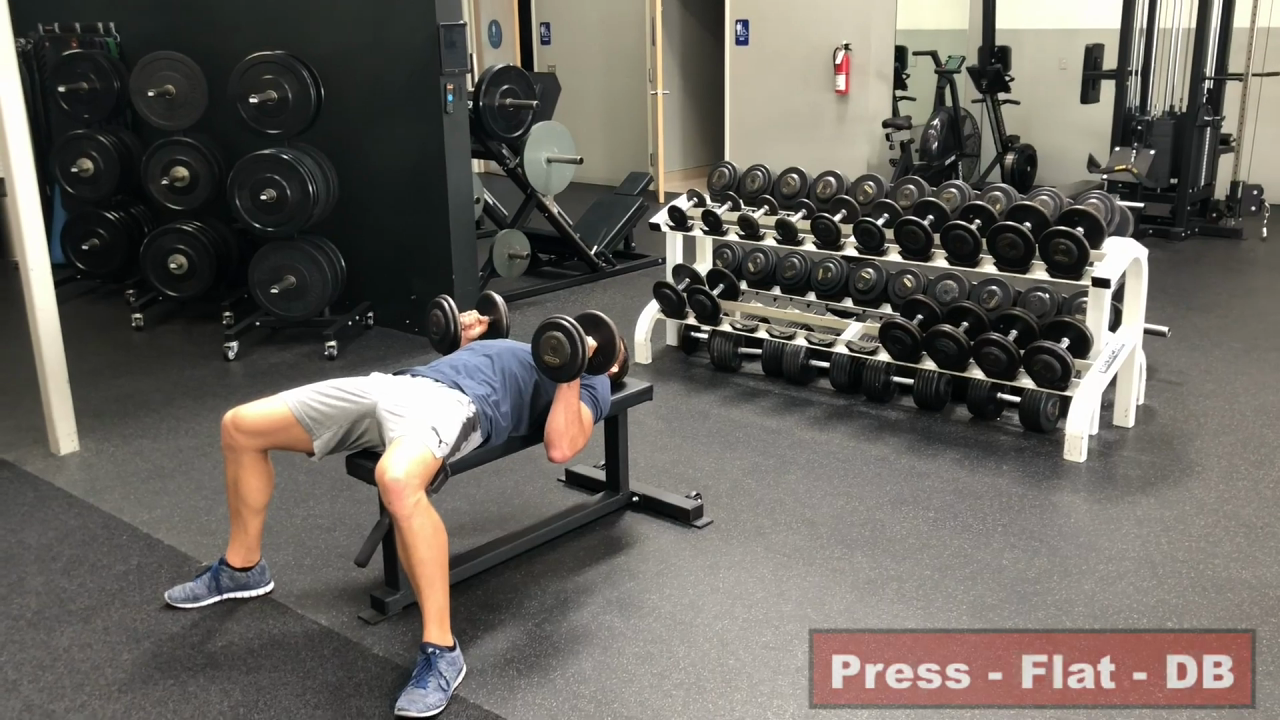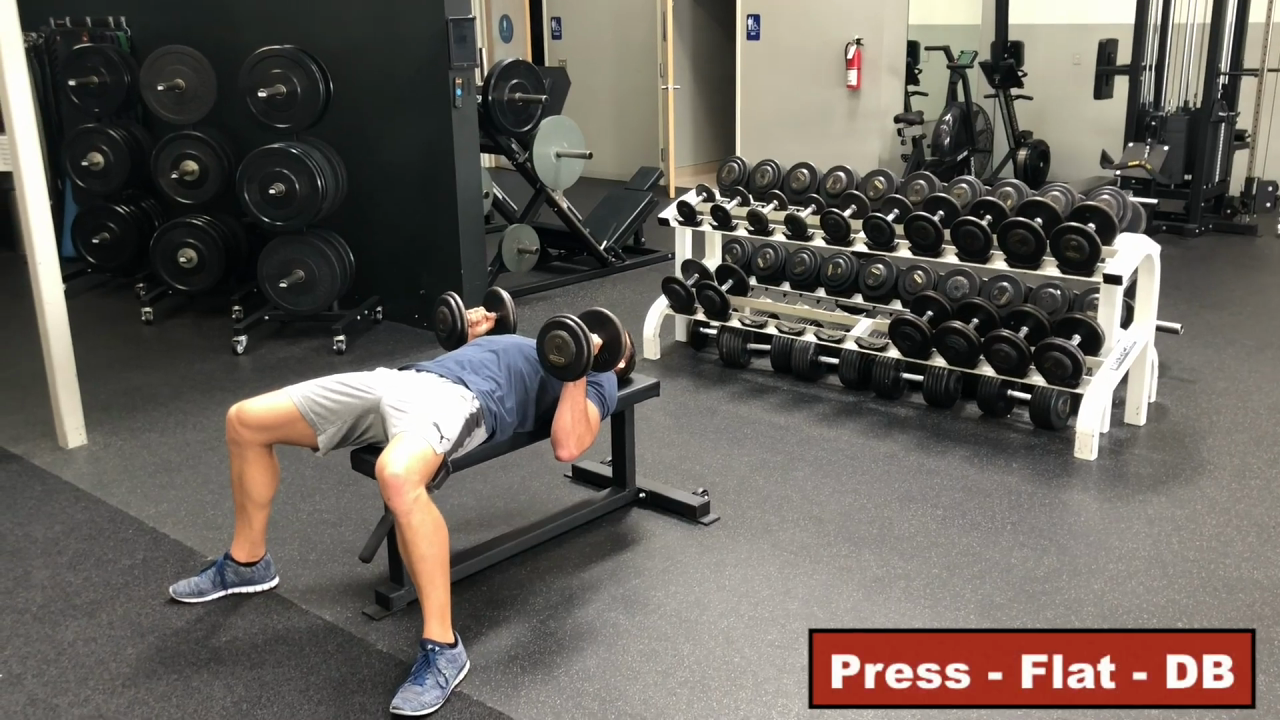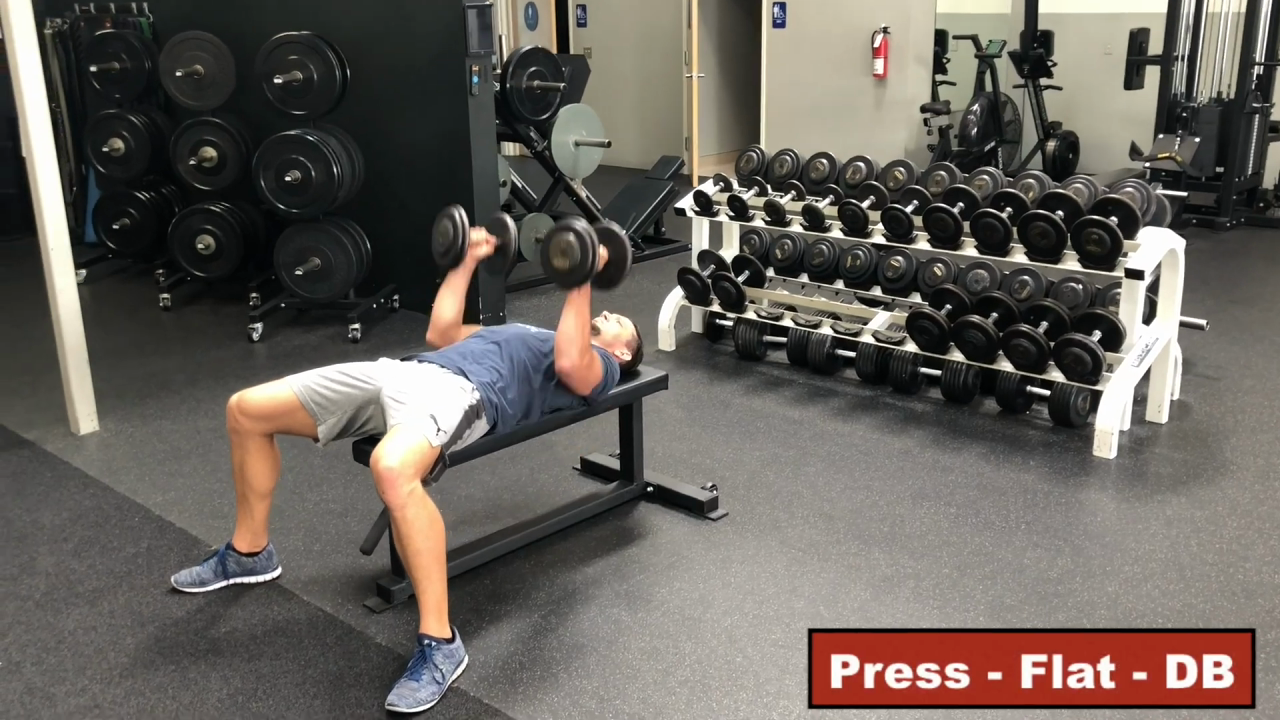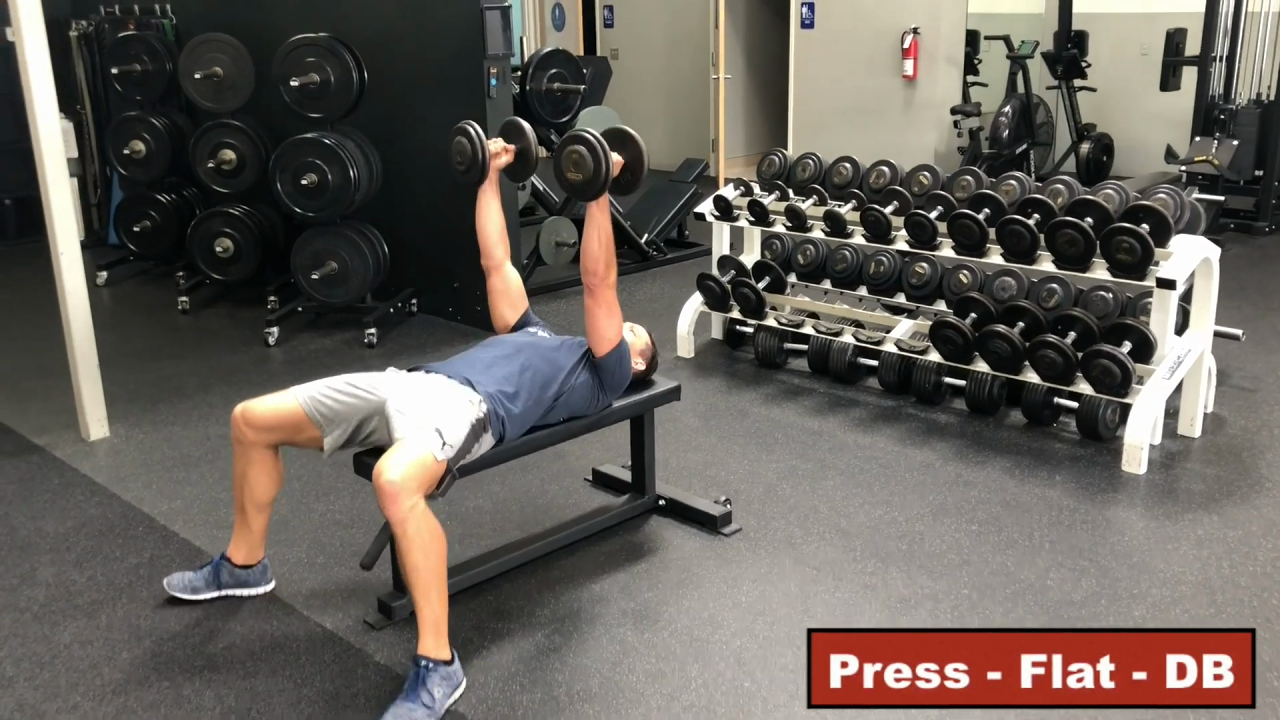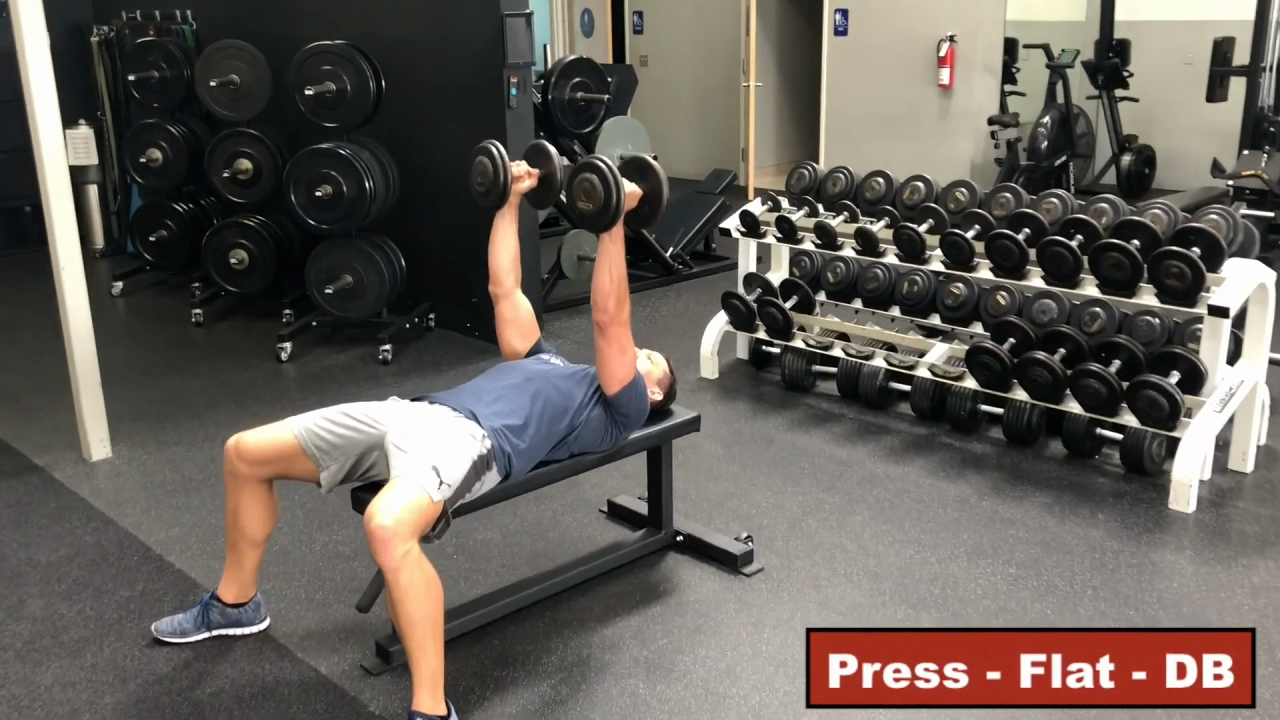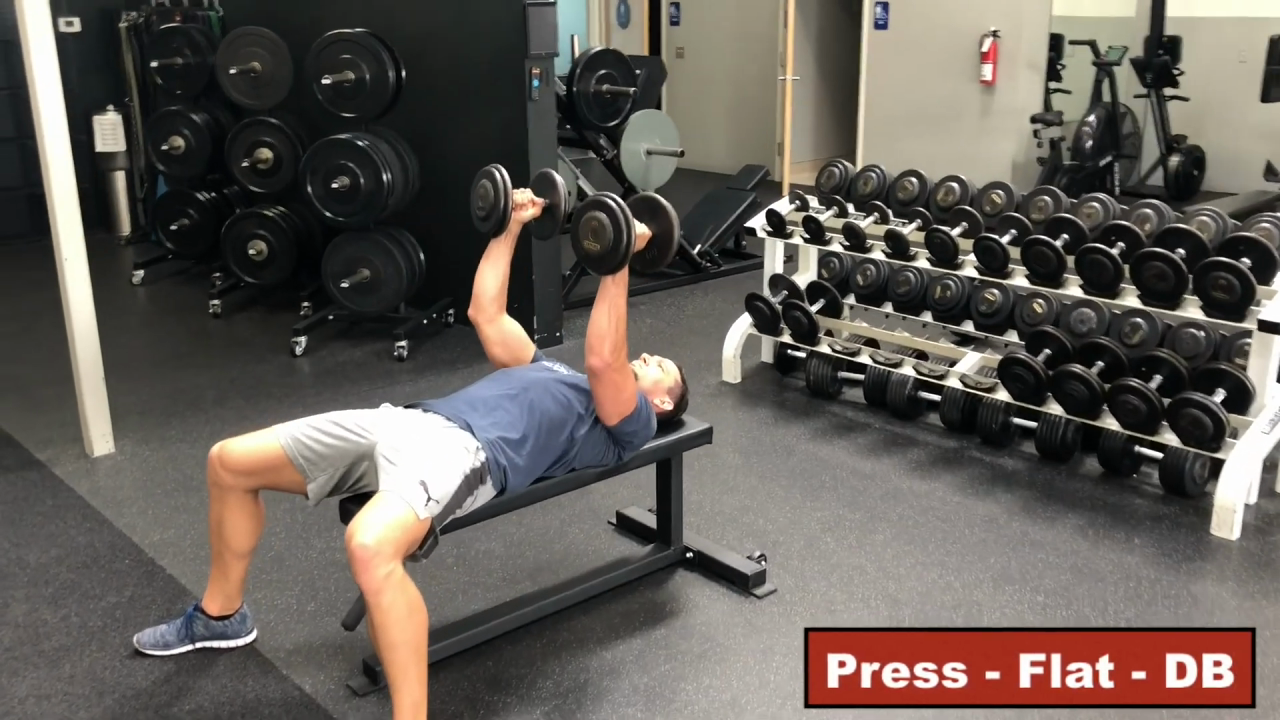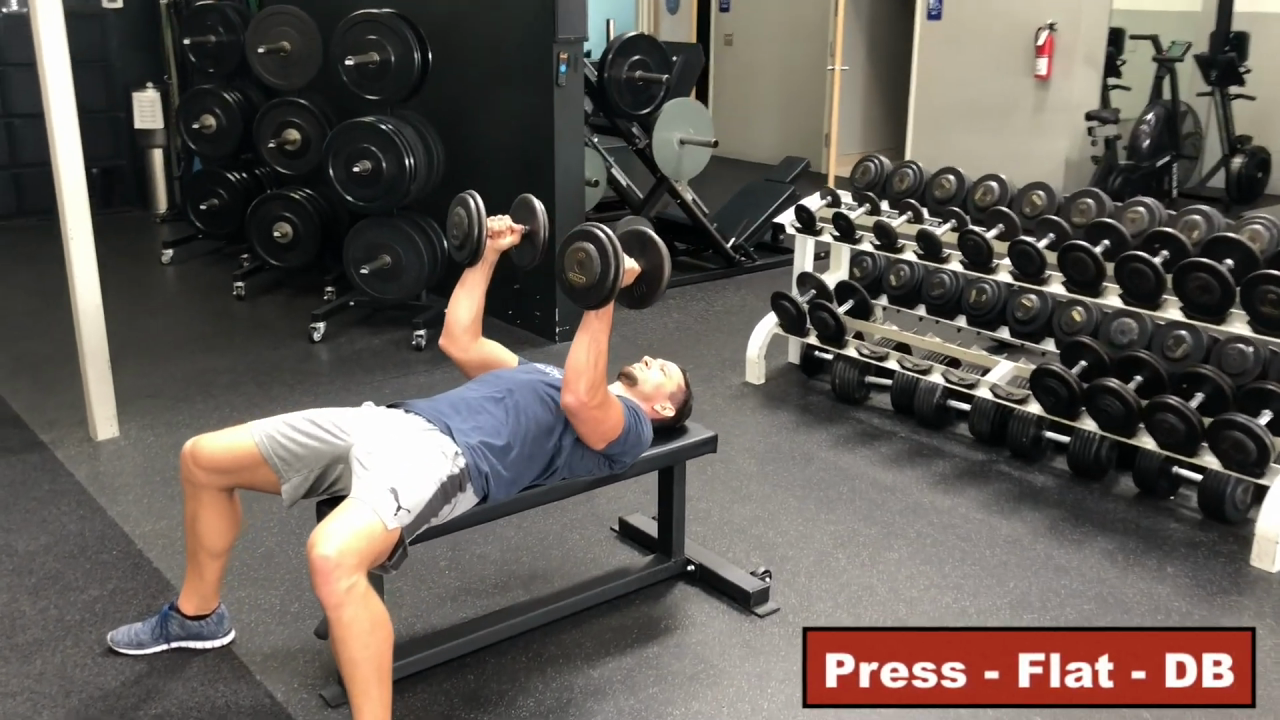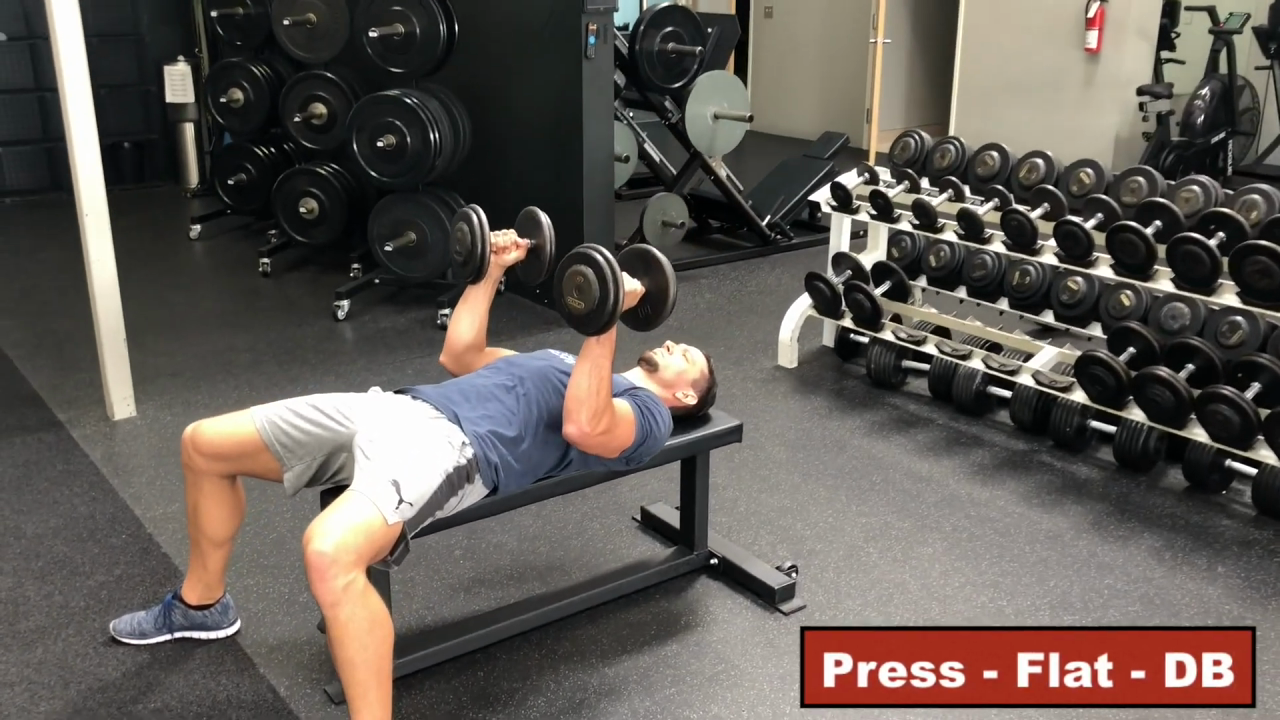
dt=0.5s
person 1, frame 1
left shoulder: (590, 380)
right shoulder: (533, 350)
left elbow: (559, 448)
right wrist: (463, 341)
left hip: (454, 403)
right hip: (393, 382)
left knee: (398, 482)
right knee: (240, 427)
left ankle: (441, 651)
right ankle: (242, 568)
person 1, frame 2
left shoulder: (597, 379)
right shoulder: (540, 349)
left elbow: (567, 447)
right wrist: (470, 336)
left hip: (460, 399)
right hip: (399, 379)
left knee: (399, 478)
right knee: (244, 421)
left ankle: (442, 648)
right ankle: (247, 562)
person 1, frame 3
left shoulder: (599, 367)
right shoulder: (529, 333)
left elbow: (569, 362)
right elbow: (439, 331)
right wrist: (469, 261)
left hip: (462, 389)
right hip: (402, 368)
left knee: (393, 470)
right knee: (246, 409)
left ankle: (439, 642)
right ankle: (249, 552)
person 1, frame 4
left shoulder: (604, 373)
right shoulder: (534, 333)
left elbow: (598, 285)
right elbow: (496, 262)
left wrist: (598, 194)
right wrist: (491, 176)
left hip: (469, 406)
right hip: (410, 383)
left knee: (396, 484)
right knee: (251, 420)
left ankle: (437, 666)
right ankle: (244, 564)
person 1, frame 5
left shoulder: (621, 408)
right shoulder: (549, 365)
left elbow: (609, 318)
right elbow: (505, 289)
left wrist: (613, 224)
right wrist: (511, 200)
left hip: (473, 438)
right hip: (412, 412)
left knee: (389, 528)
right knee: (244, 453)
right ankle: (236, 602)
person 1, frame 6
left shoulder: (630, 421)
right shoulder: (555, 371)
left elbow: (603, 361)
right elbow: (485, 313)
left wrist: (618, 263)
right wrist: (511, 228)
left hip: (467, 452)
right hip: (407, 420)
left knee: (371, 546)
right knee: (228, 461)
right ankle: (221, 614)
person 1, frame 7
left shoulder: (628, 429)
right shoulder: (547, 373)
left elbow: (580, 398)
right elbow: (459, 340)
left wrist: (604, 300)
right wrist: (488, 253)
left hip: (446, 455)
right hip: (388, 420)
left knee: (333, 558)
right knee: (202, 458)
right ankle: (198, 614)
person 1, frame 8
left shoulder: (649, 414)
right shoulder: (571, 365)
left elbow: (582, 427)
right elbow: (458, 355)
left wrist: (608, 319)
right wrist: (492, 271)
left hip: (454, 446)
right hip: (396, 407)
left knee: (330, 553)
right knee: (202, 444)
right ankle: (202, 604)
